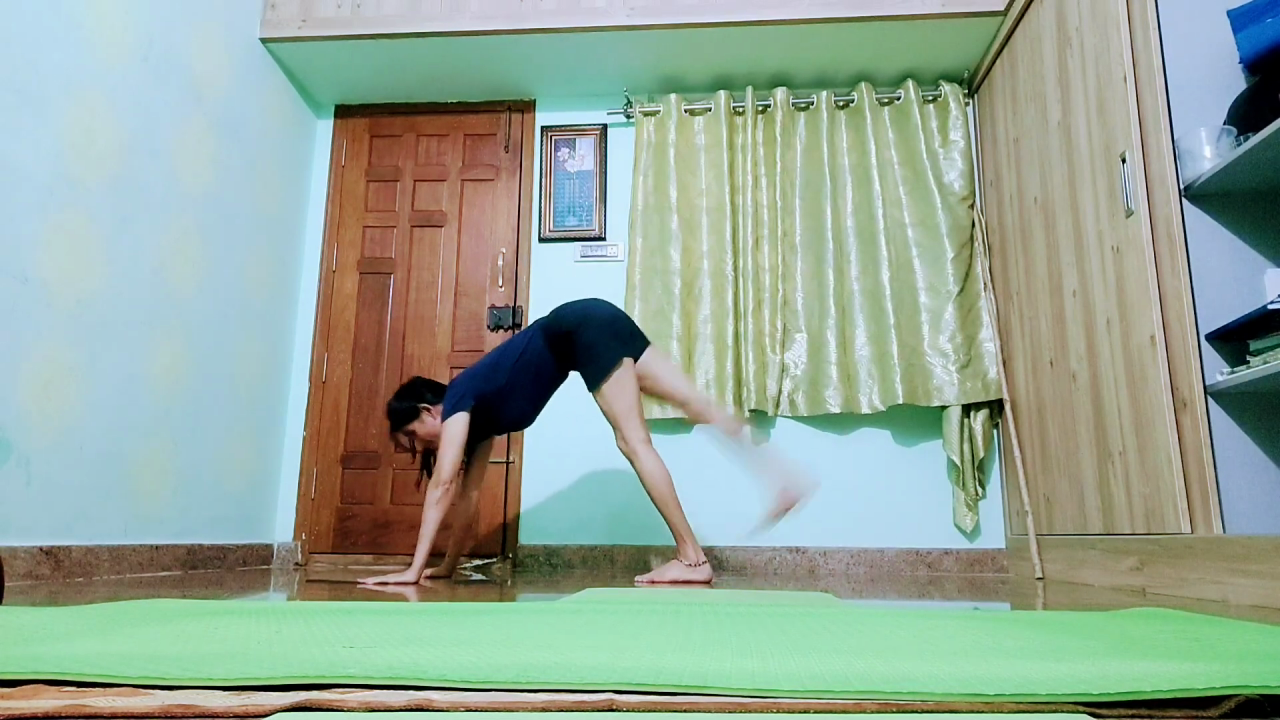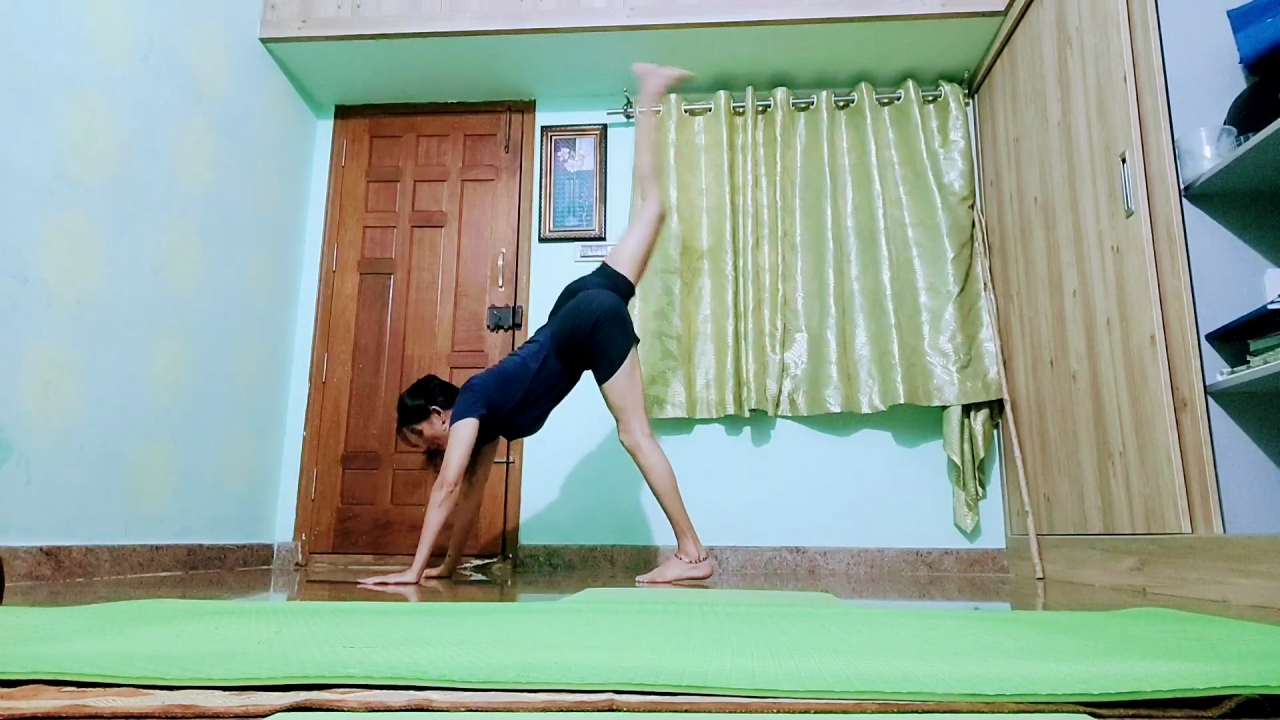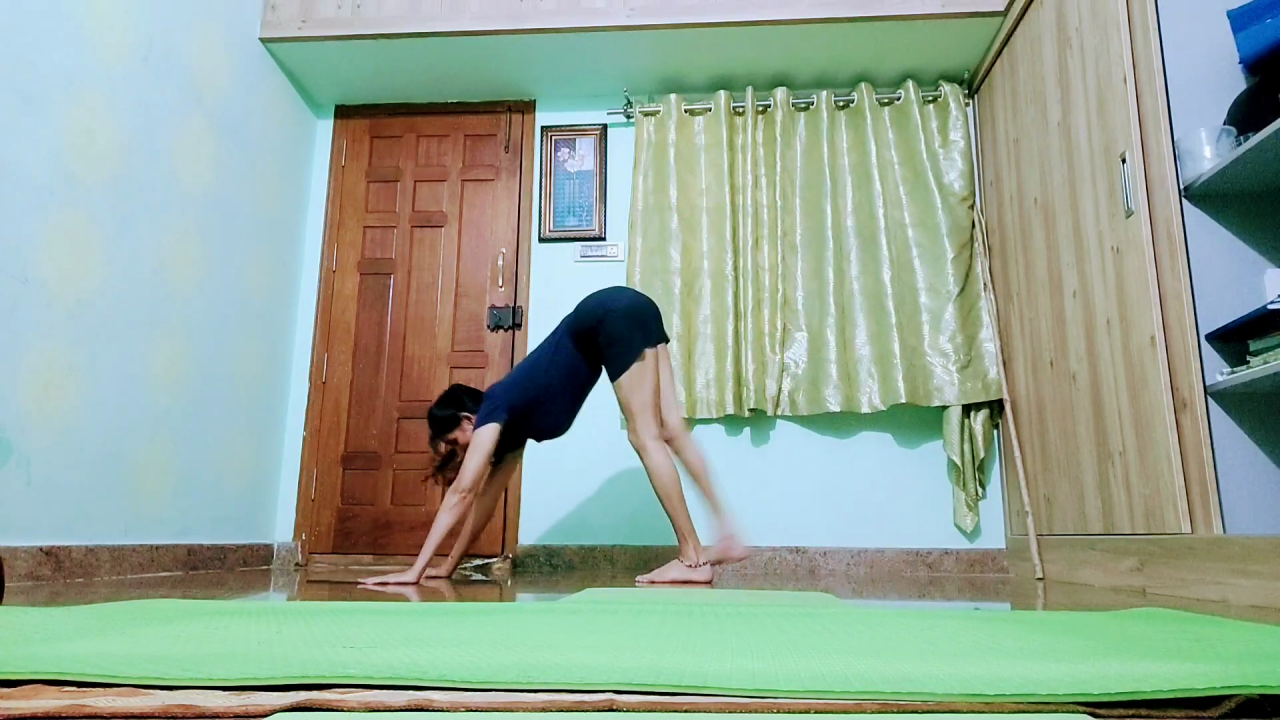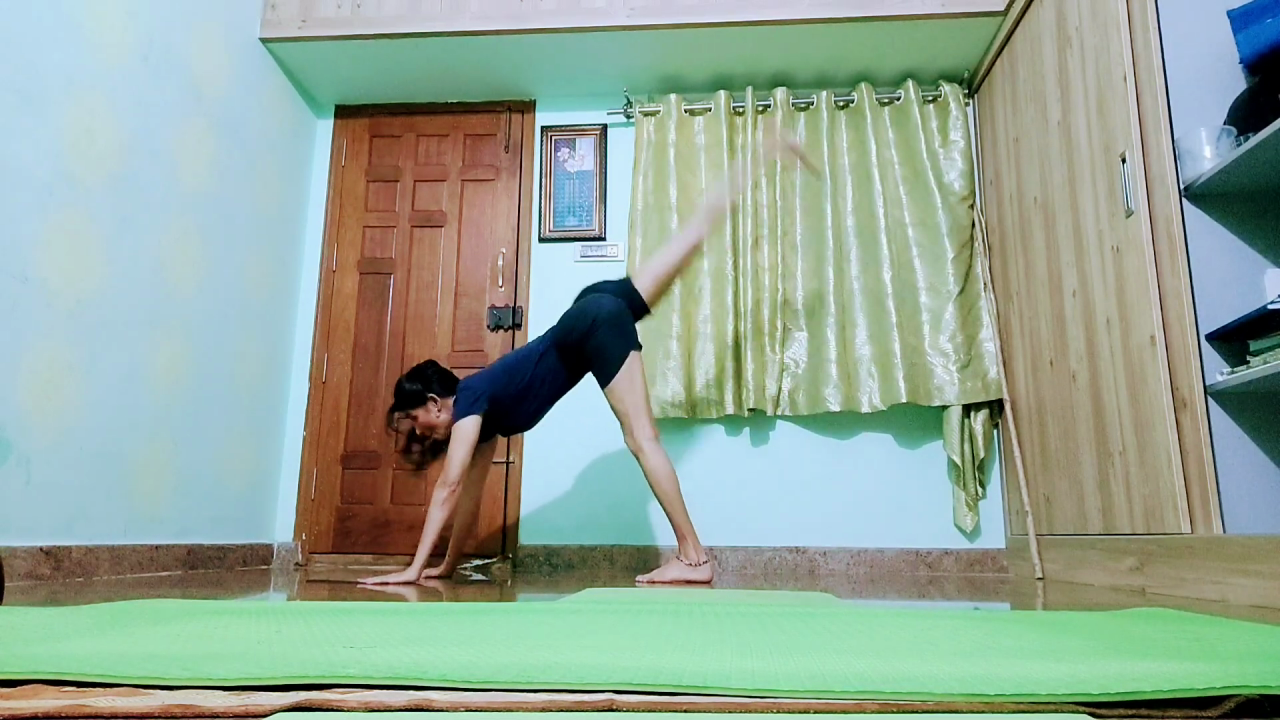
dt=0.5s
person 1, frame 1
left shoulder: (455, 402)
right shoulder: (480, 413)
left elbow: (442, 488)
right elbow: (469, 490)
left wrist: (415, 570)
right wrist: (447, 565)
left hip: (583, 328)
right hip: (590, 327)
left knee: (634, 442)
right knee: (694, 403)
left ankle: (691, 558)
right ankle: (780, 477)
person 1, frame 2
left shoulder: (463, 412)
right shoulder: (478, 409)
left elbow: (444, 487)
right elbow: (469, 489)
left wrist: (411, 571)
right wrist: (447, 563)
left hip: (596, 323)
right hip: (583, 312)
left knee: (636, 437)
right knee: (649, 209)
left ankle: (692, 556)
person 1, frame 3
left shoulder: (494, 412)
right shoulder: (512, 418)
left elbow: (462, 492)
right elbow: (488, 492)
left wrist: (417, 569)
right wrist: (450, 564)
left hip: (615, 318)
right hip: (624, 310)
left knee: (647, 439)
right knee: (671, 431)
left ankle: (693, 558)
right ankle: (727, 533)
person 1, frame 4
left shoulder: (468, 405)
right shoulder: (479, 403)
left elbow: (449, 487)
right elbow: (470, 483)
left wrist: (415, 568)
right wrist: (448, 562)
left hip: (595, 326)
right hip: (595, 316)
left knee: (642, 443)
right knee: (690, 238)
left ankle: (693, 559)
right ankle: (769, 150)
